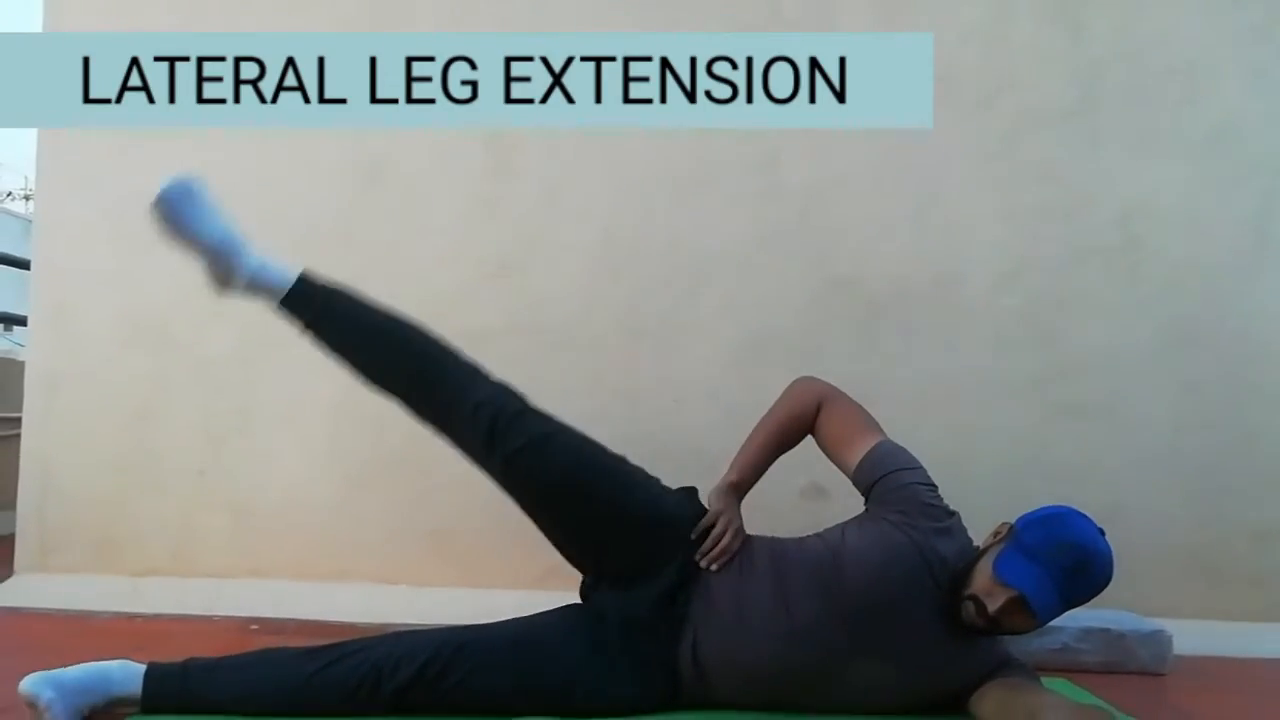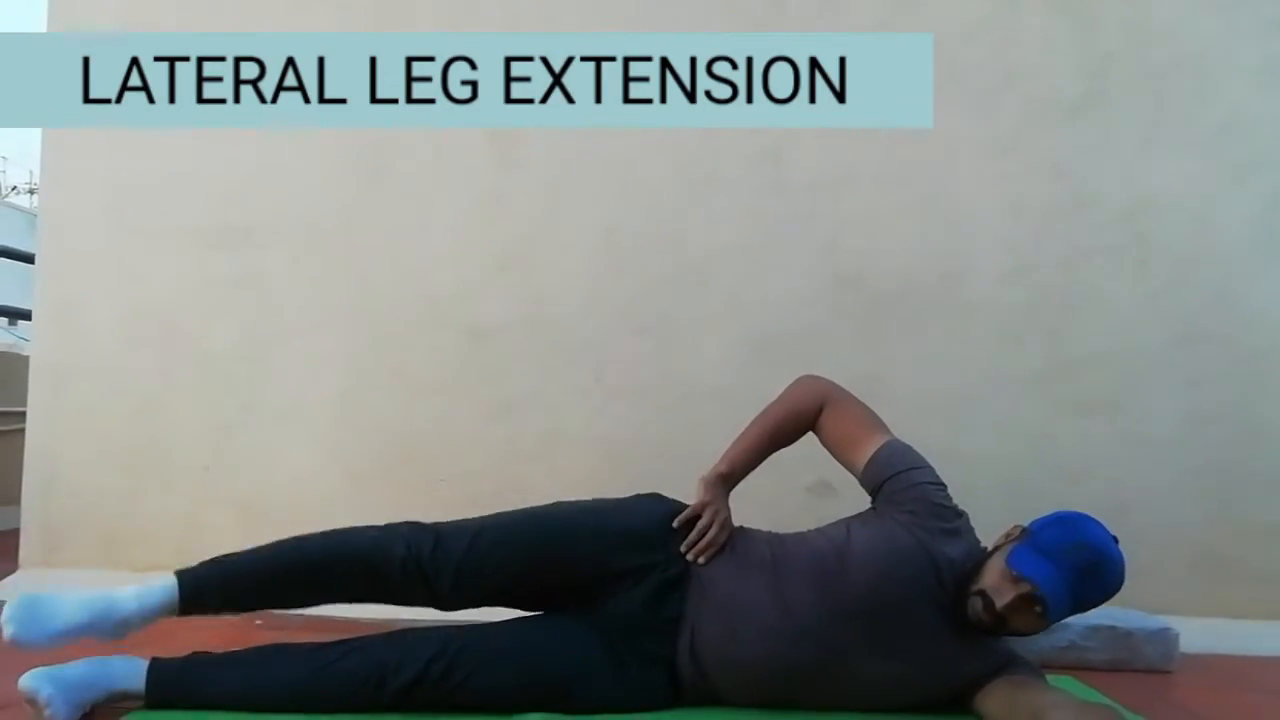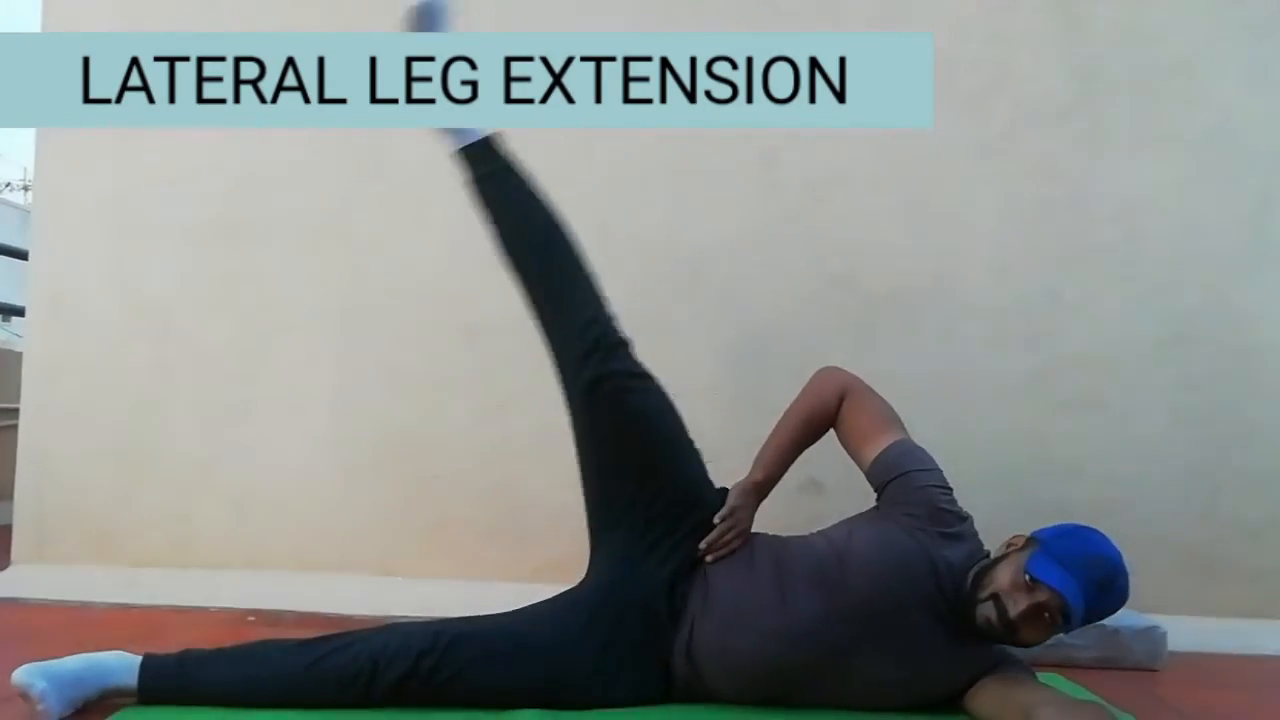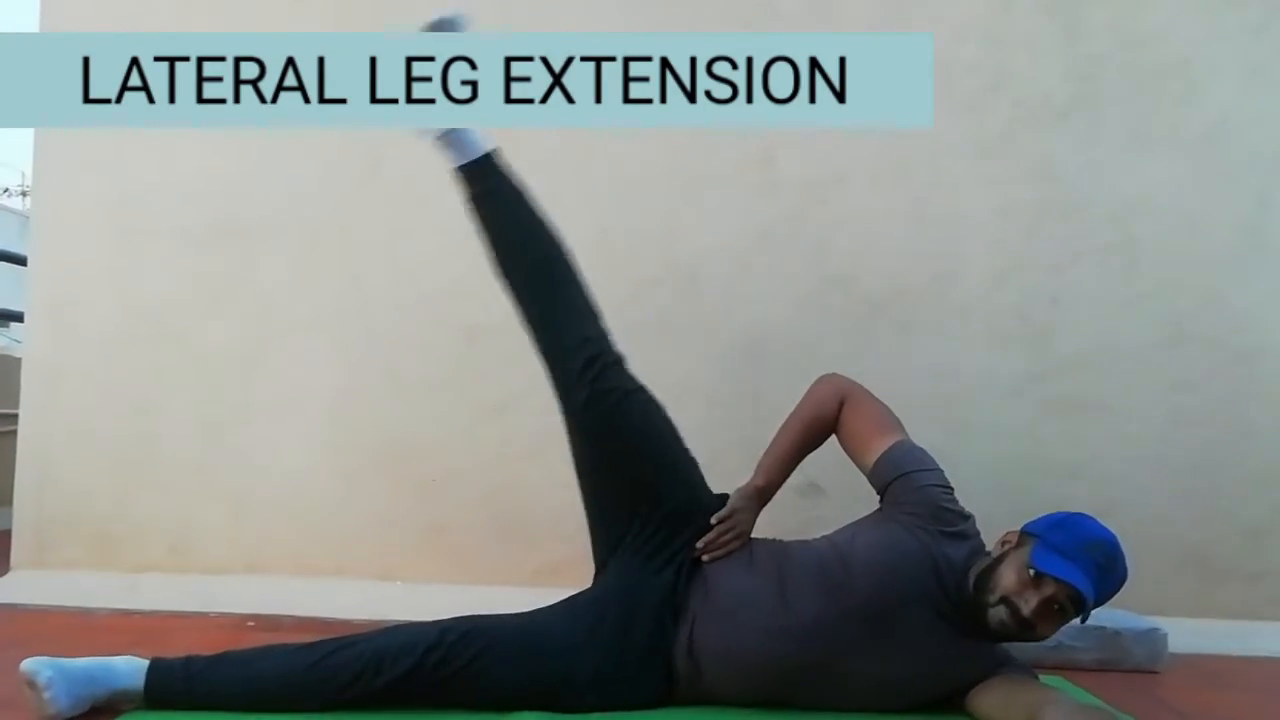
dt=0.5s
person 1, frame 1
right shoulder: (919, 513)
right elbow: (817, 397)
right wrist: (731, 489)
right hip: (661, 551)
right knee: (491, 418)
right ankle: (258, 272)
person 1, frame 2
right shoulder: (931, 514)
right elbow: (820, 394)
right wrist: (719, 482)
right hip: (654, 559)
right knee: (425, 562)
right ankle: (146, 598)
person 1, frame 3
right shoulder: (936, 525)
right elbow: (838, 386)
right wrist: (751, 492)
right hip: (667, 555)
right knee: (592, 348)
right ankle: (466, 126)
person 1, frame 4
right shoulder: (937, 523)
right elbow: (838, 393)
right wrist: (753, 498)
right hip: (673, 561)
right knee: (587, 358)
right ankle: (469, 142)
